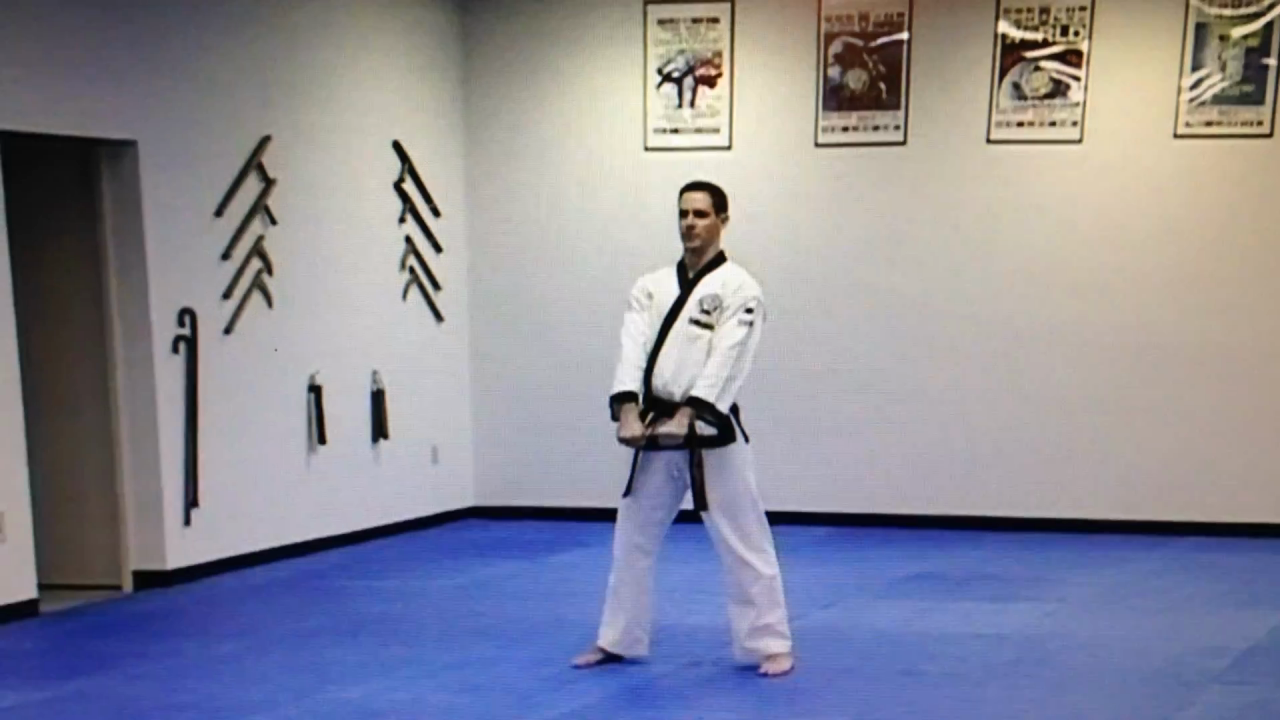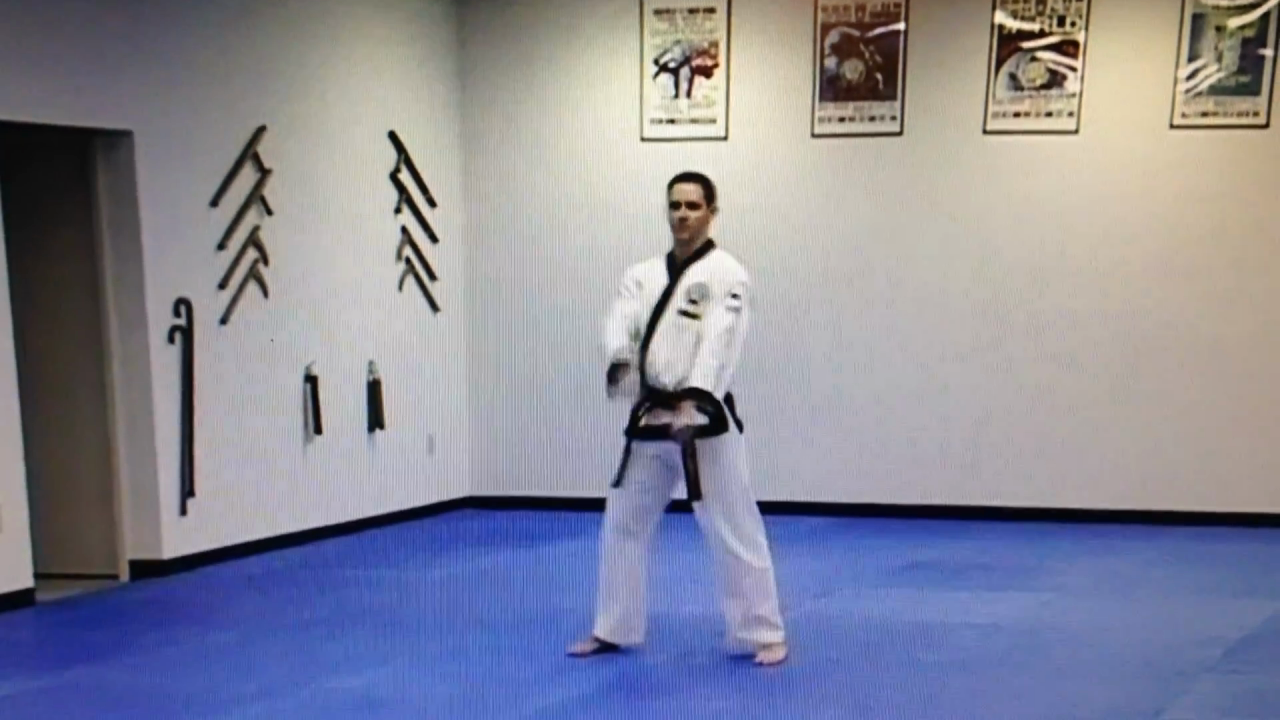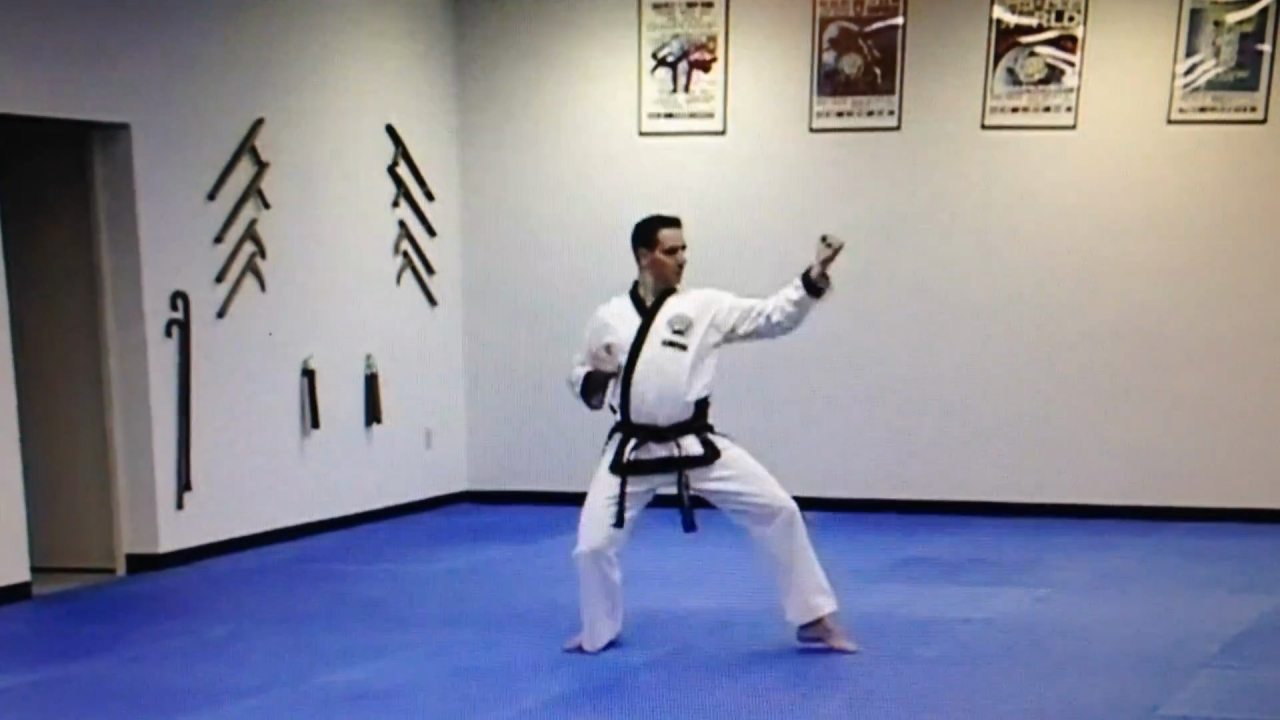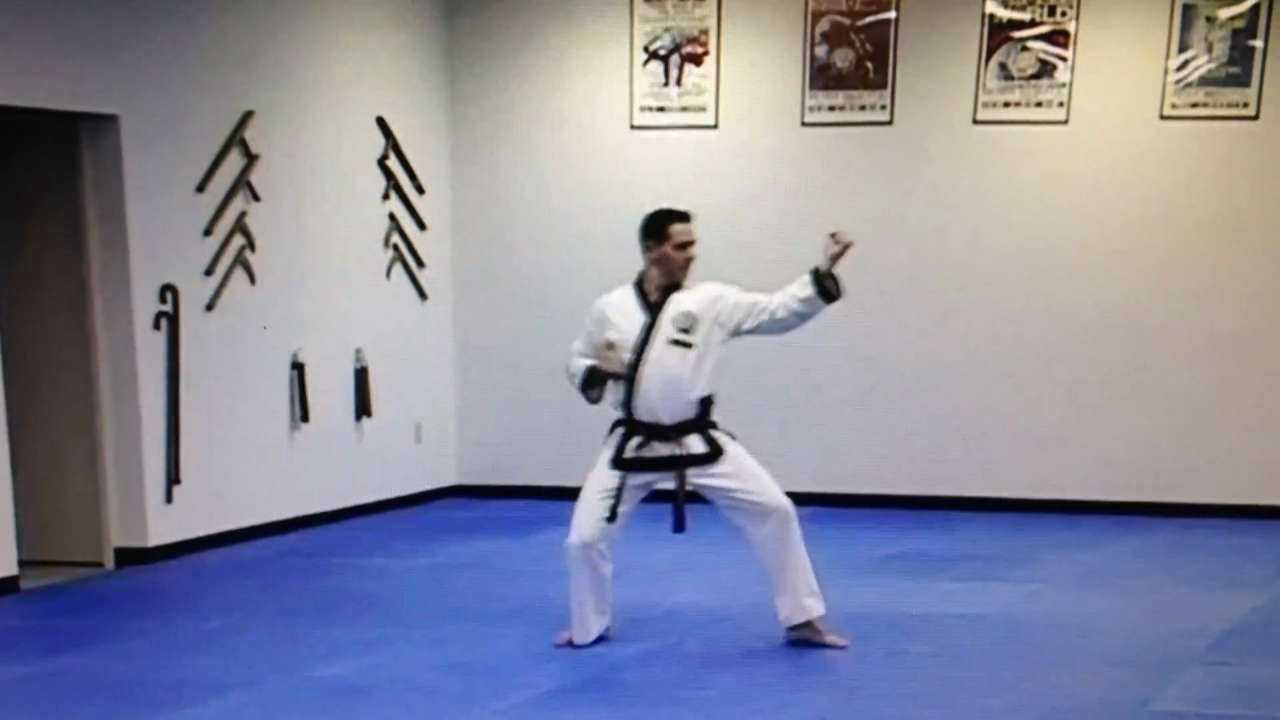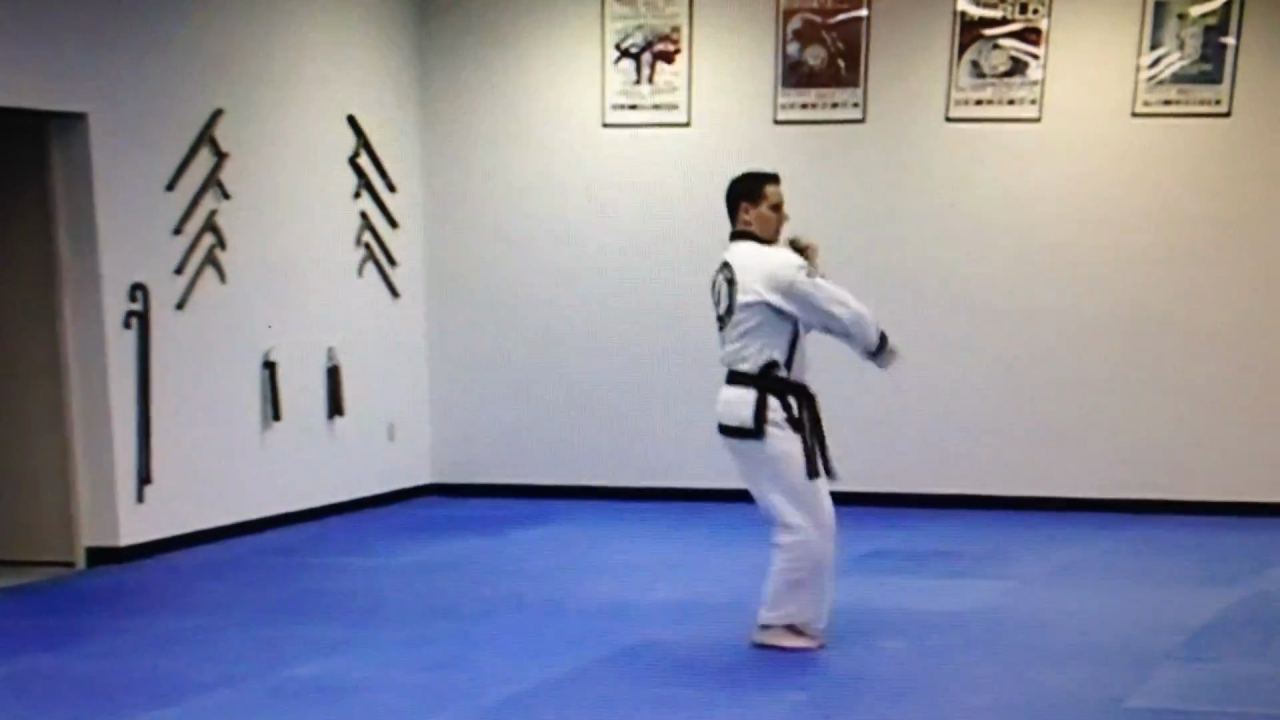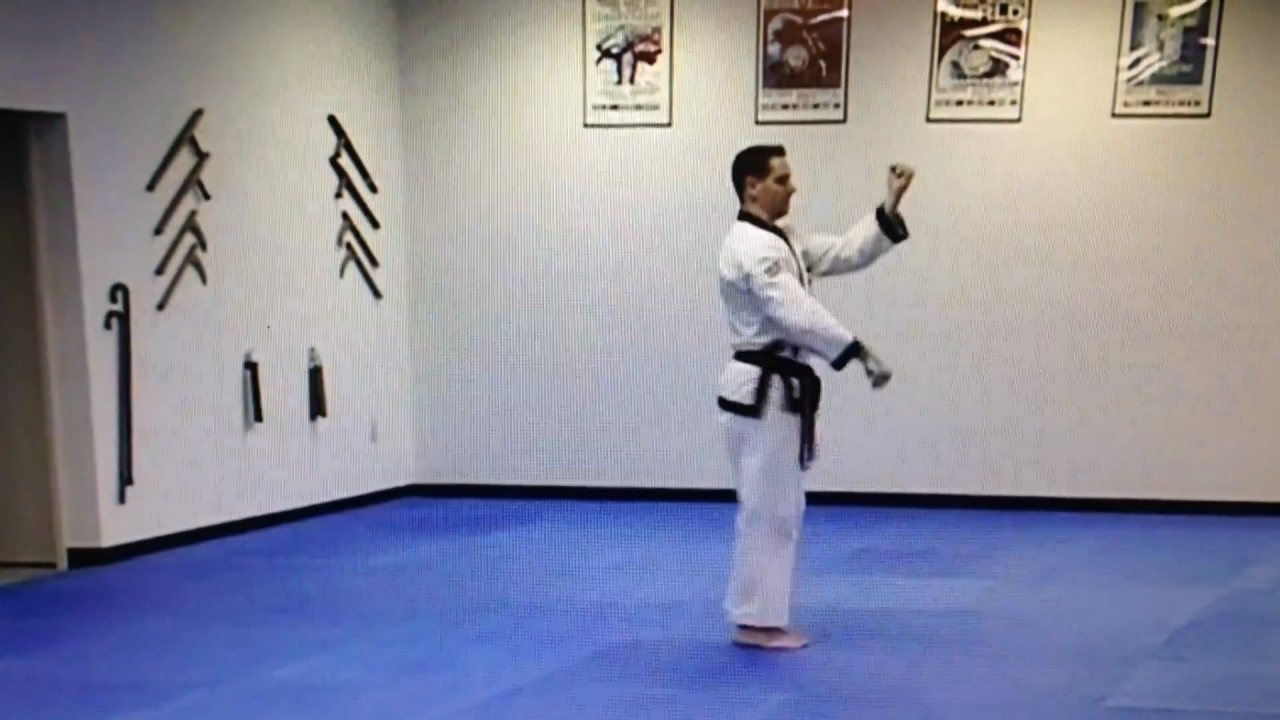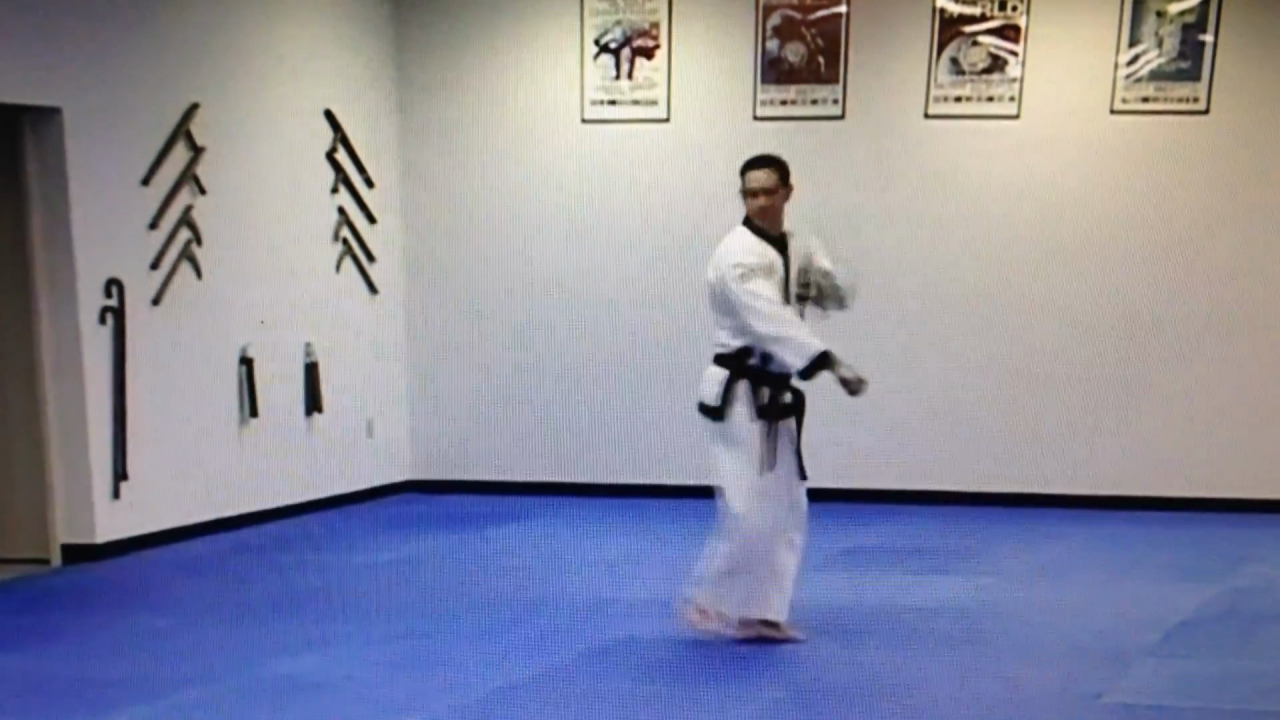
dt=0.7s
person 1, frame 1
left shoulder: (739, 288)
right shoulder: (650, 286)
left elbow: (726, 362)
right elbow: (632, 351)
left wrist: (686, 416)
right wrist: (627, 411)
left hip: (712, 434)
right hip: (655, 433)
left knee: (743, 541)
right knee: (633, 538)
left ankle: (770, 644)
right ankle: (616, 639)
person 1, frame 2
left shoulder: (727, 274)
right shoulder: (641, 275)
left elbow: (721, 347)
right elbow: (620, 328)
left wrist: (690, 408)
right wrist: (620, 366)
left hip: (705, 422)
right hip: (651, 421)
left knee: (734, 533)
right knee: (623, 525)
left ankle: (764, 635)
right ankle: (612, 629)
person 1, frame 3
left shoulder: (705, 306)
right shoulder: (607, 317)
left elbow: (772, 316)
right elbow: (579, 377)
left wrist: (815, 275)
right wrist: (594, 380)
left hip: (697, 445)
right hip: (632, 450)
left knee: (778, 511)
right knee: (593, 545)
left ankle: (814, 619)
right ankle: (598, 631)
person 1, frame 4
left shoulder: (711, 301)
right shoulder: (609, 308)
left elbow: (778, 310)
right elbow: (578, 363)
left wrist: (824, 271)
right wrist: (599, 373)
left hip: (699, 442)
right hip: (633, 445)
left knee: (773, 510)
right knee: (587, 535)
left ankle: (802, 619)
right ankle: (589, 625)
person 1, frame 5
left shoulder: (735, 268)
right shoulder: (773, 264)
right elbow: (837, 311)
left wrist: (805, 272)
right wrist: (878, 343)
left hip: (756, 407)
right hip: (763, 413)
left knee: (807, 521)
right knee: (808, 526)
left ankle: (794, 618)
right ankle: (777, 622)
person 1, frame 6
left shoulder: (779, 240)
right shoulder: (749, 246)
left elbow: (848, 252)
right elbow: (798, 313)
left wrist: (891, 203)
right wrist: (861, 353)
left hip: (778, 389)
right hip: (761, 391)
left knee: (782, 510)
right knee: (766, 511)
left ankle: (761, 614)
right ankle: (755, 621)
person 1, frame 7
left shoulder: (798, 248)
right shoulder: (738, 253)
left elbow: (833, 296)
right elbow: (771, 321)
left wrist: (822, 285)
right wrist: (832, 364)
left hip: (774, 397)
right hip: (738, 396)
left knee: (787, 512)
right knee: (752, 511)
left ankle: (760, 613)
right ankle: (707, 601)
